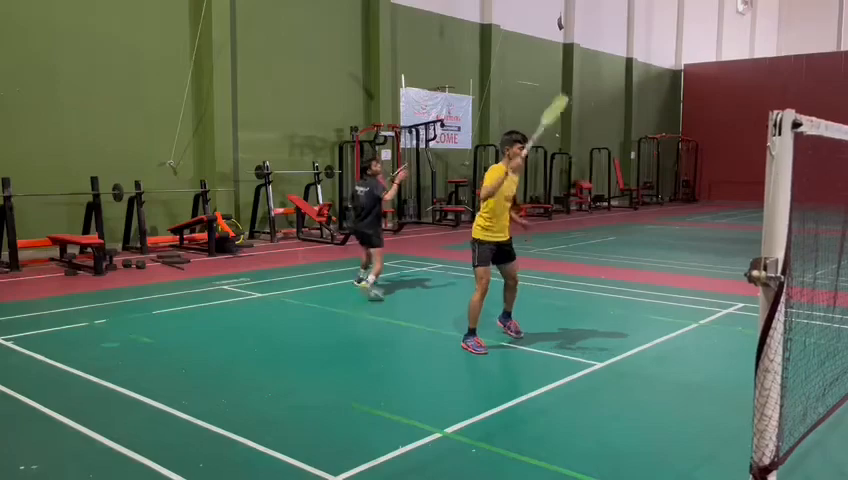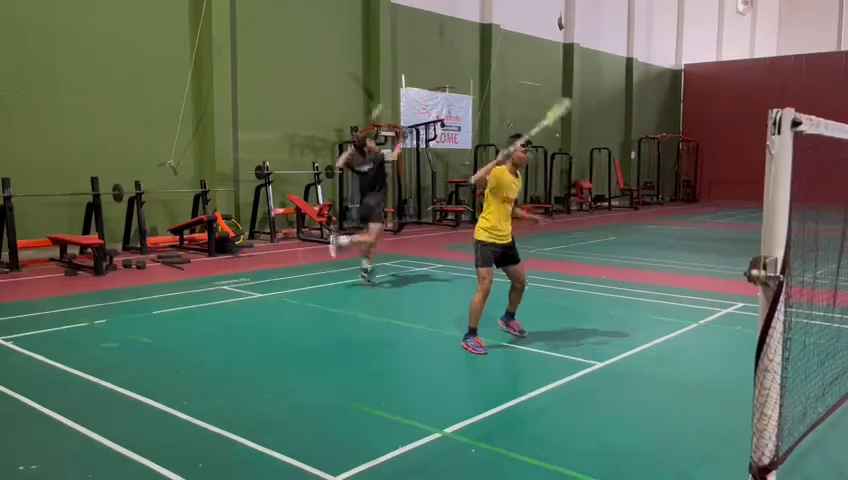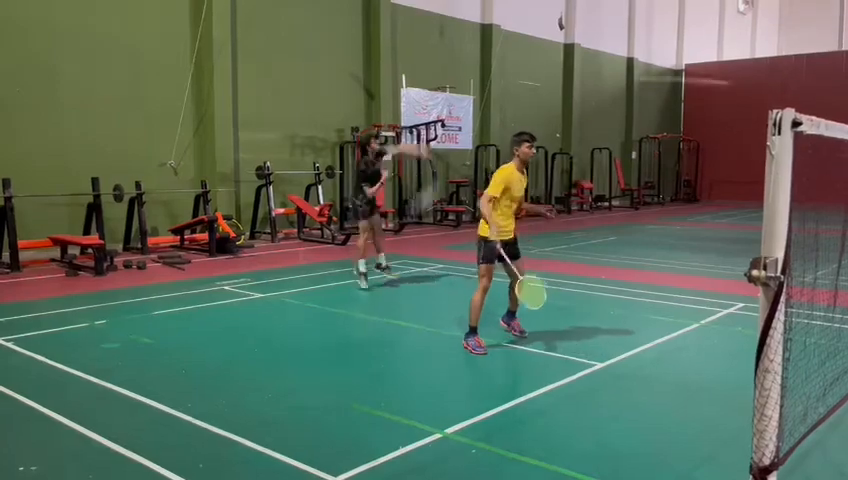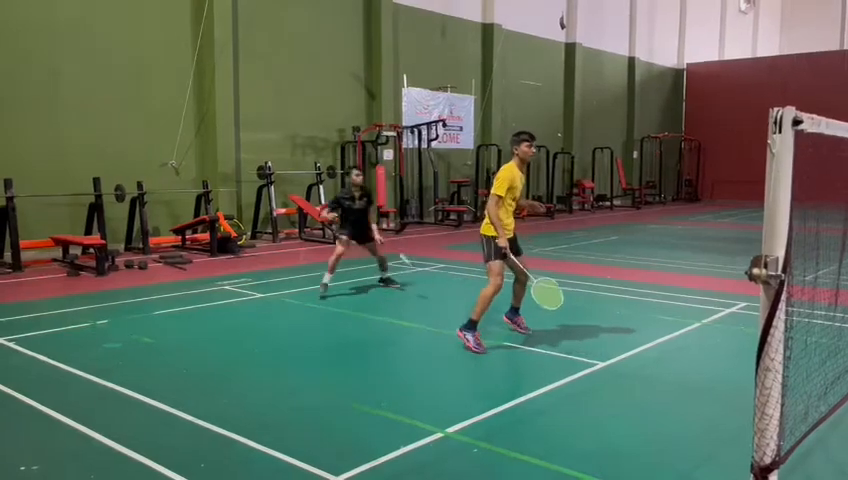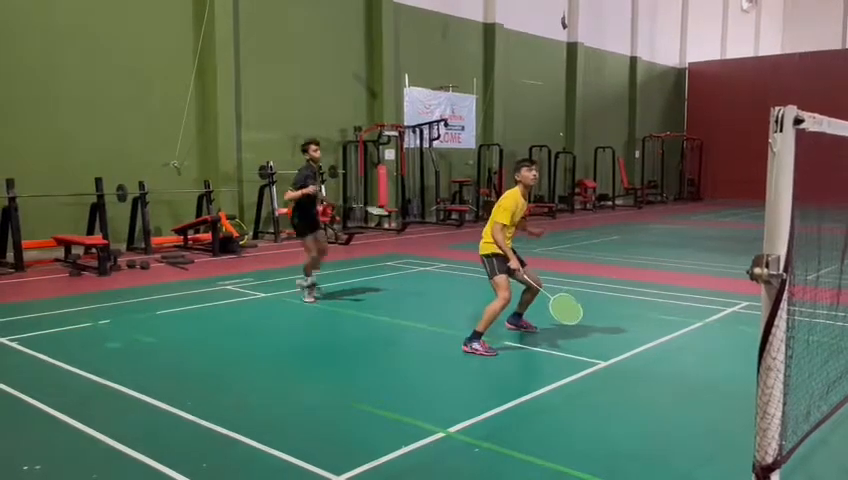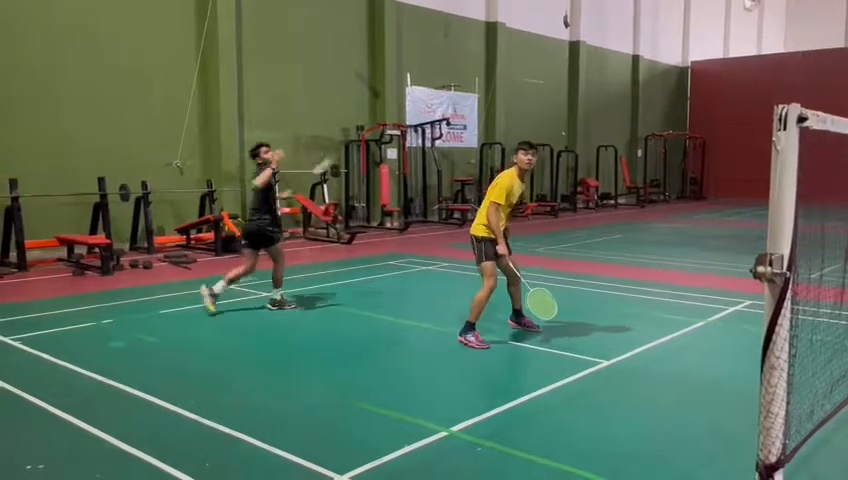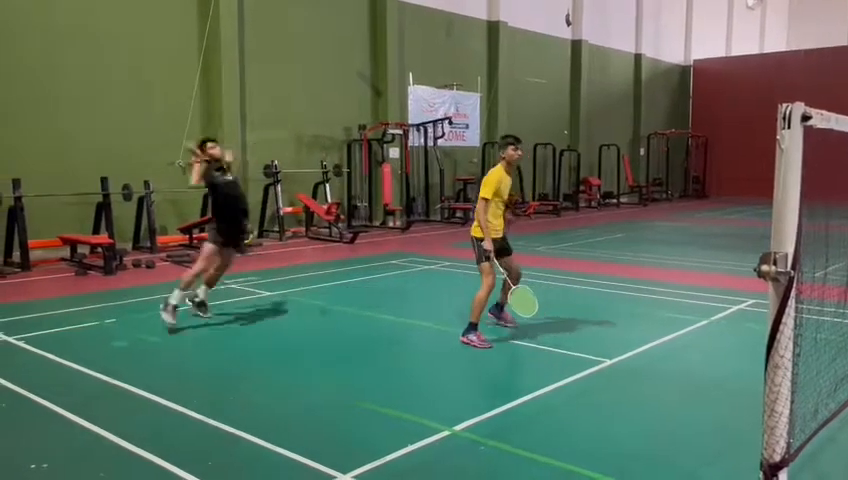
dt=0.3s
person 1, frame 1
left shoulder: (515, 174)
right shoulder: (497, 171)
right elbow: (485, 195)
left wrist: (518, 220)
right wrist: (506, 171)
left hip: (503, 237)
right hip: (484, 237)
left knee: (512, 280)
right knee: (483, 286)
left ankle: (506, 318)
right ankle: (470, 336)
person 1, frame 2
left shoulder: (518, 178)
right shoulder: (498, 173)
right elbow: (474, 180)
left wrist: (530, 217)
right wrist: (497, 162)
left hip: (506, 239)
right hip: (486, 238)
left knee: (520, 282)
right knee: (485, 287)
left ankle: (508, 318)
right ankle: (470, 336)
person 1, frame 3
left shoulder: (523, 175)
right shoulder: (504, 173)
right elbow: (484, 203)
left wrist: (539, 209)
right wrist: (493, 229)
left hip: (509, 235)
right hip: (489, 236)
left knee: (518, 278)
right knee: (484, 284)
left ankle: (509, 317)
right ankle: (471, 335)
person 1, frame 4
left shoulder: (521, 173)
right shoulder: (507, 172)
right elbow: (491, 205)
left wrist: (529, 204)
right wrist: (500, 235)
left hip: (509, 233)
right hip: (494, 234)
left knee: (523, 275)
right knee: (496, 283)
left ankle: (513, 314)
right ankle: (469, 328)
person 1, frame 5
left shoulder: (524, 199)
right shoulder: (511, 198)
right elbow: (496, 232)
left wrist: (529, 230)
right wrist: (512, 259)
left hip: (506, 249)
right hip: (491, 250)
left knee: (535, 284)
right knee: (504, 295)
left ankle: (516, 319)
right ankle: (473, 340)
person 1, frame 6
left shoulder: (521, 182)
right shoulder: (506, 179)
right elbow: (491, 212)
right wrist: (501, 243)
left hip: (497, 233)
right hip: (483, 234)
left knee: (514, 275)
right knee: (490, 283)
left ankle: (517, 316)
right ankle: (468, 330)
person 1, frame 7
left shoulder: (508, 177)
right shoulder: (494, 175)
right elbow: (480, 207)
left wrist: (506, 217)
right wrist: (487, 238)
left hip: (499, 234)
right hip: (483, 236)
left knee: (515, 274)
right knee: (489, 282)
left ankle: (498, 310)
right ankle: (470, 331)
person 2, frame 1
left shoulder: (359, 184)
right shoulder: (375, 183)
right elbow: (388, 197)
right wrist: (397, 181)
left hip: (358, 227)
right hip: (371, 228)
left knee: (368, 253)
right knee: (378, 264)
left ankle: (362, 277)
right ankle: (370, 283)
person 2, frame 2
left shoulder: (357, 163)
right shoulder: (376, 157)
left elbow: (339, 164)
right elbow: (393, 158)
left wrist: (350, 151)
right wrist: (399, 145)
left hip: (365, 205)
right hip: (375, 205)
left knee: (369, 238)
right knee: (371, 239)
left ankle: (366, 269)
right ankle: (340, 240)
person 2, frame 3
left shoulder: (376, 156)
right shoulder: (364, 167)
left elbow: (396, 149)
right elbow: (370, 194)
left wrist: (419, 150)
right wrist: (382, 182)
left hip: (371, 204)
right hip: (361, 203)
left knee: (378, 234)
right knee: (364, 237)
left ankle: (381, 263)
right ankle: (361, 271)
person 2, frame 4
left shoulder: (367, 194)
right shoulder: (341, 196)
left elbow: (371, 215)
right elbow: (324, 213)
left wrist: (376, 233)
right wrist: (329, 216)
left hip: (364, 230)
right hip: (346, 229)
left knee: (379, 255)
right knee: (339, 252)
left ankle: (385, 278)
right ankle: (325, 282)
person 2, frame 5
left shoulder: (316, 170)
right shoulder: (304, 173)
right elbow: (288, 196)
right wrist: (306, 191)
left hip: (311, 216)
right hip: (301, 218)
left knee: (323, 250)
right knee: (313, 254)
left ankle: (309, 281)
right ankle: (307, 285)
person 2, frame 6
left shoulder: (264, 172)
right shoulder: (264, 172)
right elbow: (257, 184)
left wrist: (278, 196)
right wrist: (273, 166)
left hip: (252, 226)
right hip: (263, 226)
left knee: (247, 267)
right knee: (279, 261)
left ankle: (212, 292)
right ankle: (277, 299)
person 2, frame 7
left shoulder: (225, 168)
right shoulder: (211, 176)
left elbow: (228, 158)
right elbow: (195, 182)
right wrist: (198, 160)
left hip: (236, 230)
right hip: (220, 228)
left knee: (221, 267)
right knee: (202, 267)
left ankle: (198, 298)
right ankle: (172, 303)
